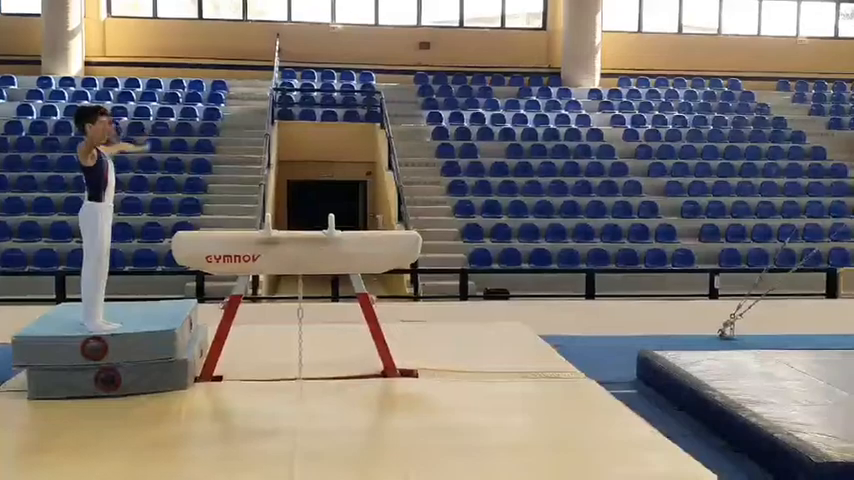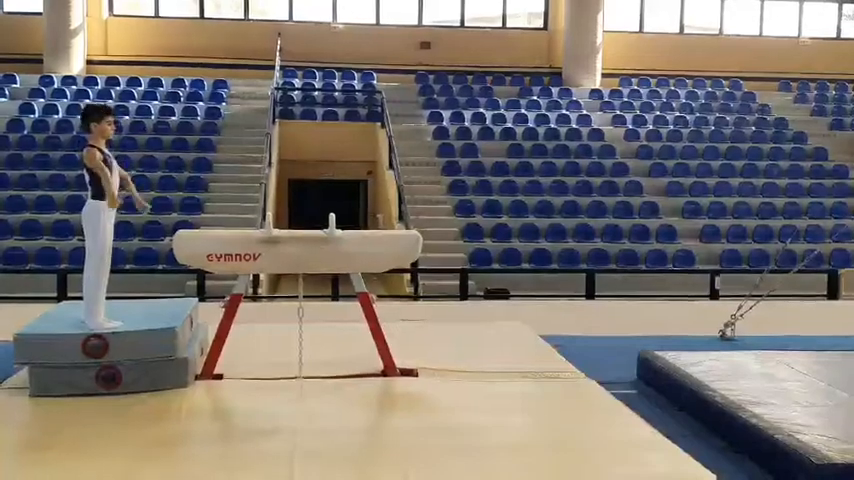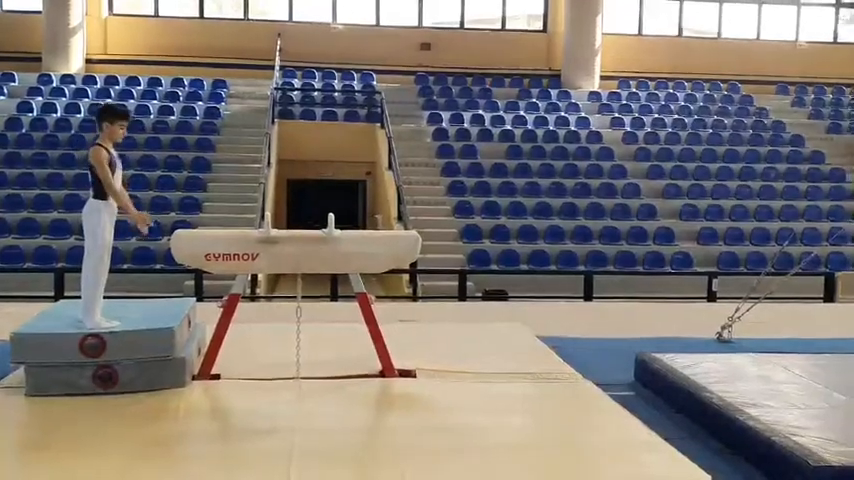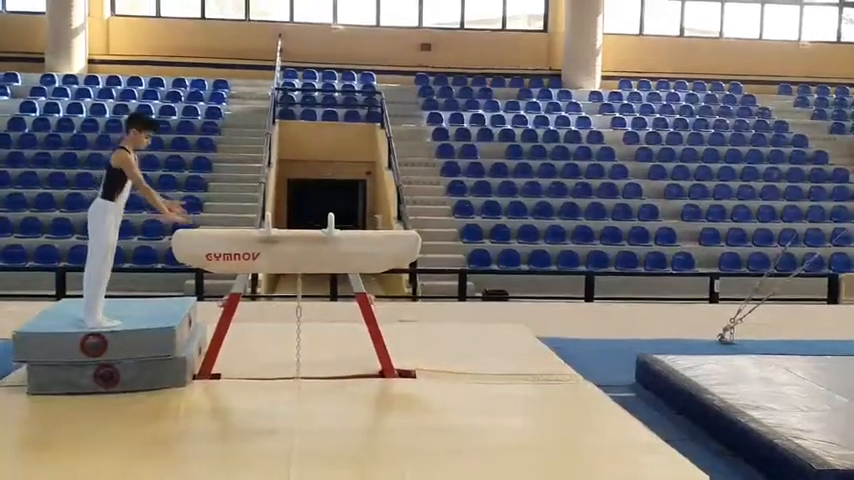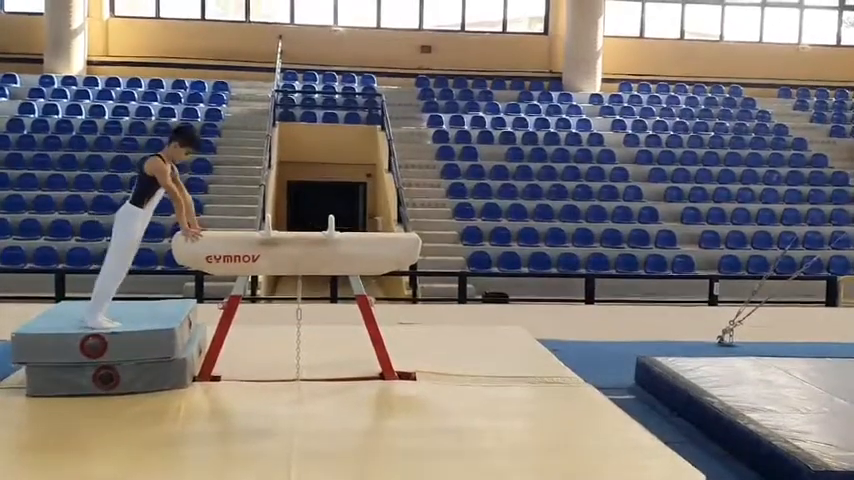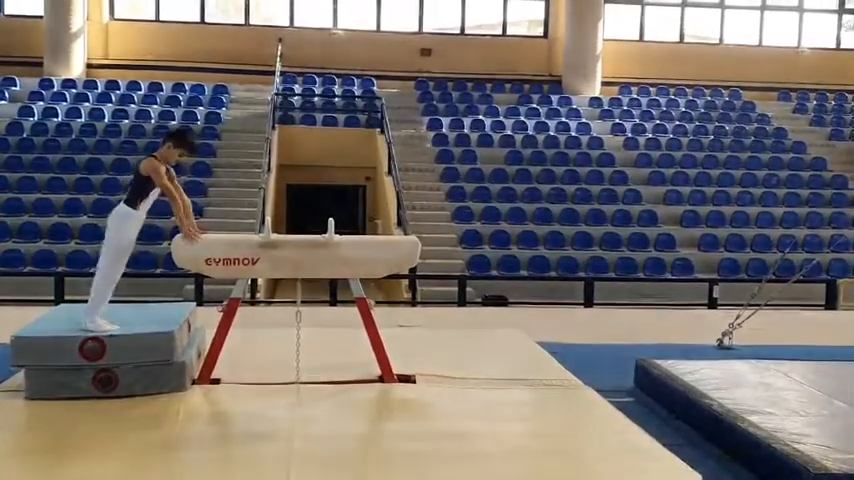
dt=0.4s
person 1, frame 1
left shoulder: (102, 150)
right shoulder: (86, 150)
left elbow: (120, 146)
right elbow: (92, 141)
left wrist: (138, 148)
right wrist: (104, 133)
left hip: (103, 211)
right hip: (95, 212)
left knee: (97, 264)
right knee: (95, 264)
left ankle: (92, 316)
right ankle: (93, 319)
person 1, frame 2
left shoulder: (104, 151)
right shoulder: (91, 152)
left elbow: (122, 175)
right elbow: (102, 171)
left wrist: (136, 197)
right wrist: (111, 194)
left hip: (105, 210)
right hip: (98, 210)
left knee: (99, 264)
right knee: (97, 263)
left ankle: (93, 315)
right ankle: (94, 317)
person 1, frame 3
left shoulder: (111, 152)
right shoulder: (98, 151)
left elbow: (119, 186)
right elbow: (109, 186)
left wrist: (134, 212)
right wrist: (132, 212)
left hip: (107, 210)
right hip: (98, 210)
left knee: (99, 263)
right knee: (96, 263)
left ankle: (91, 314)
right ankle: (91, 317)
person 1, frame 4
left shoulder: (130, 155)
right shoulder: (123, 155)
left elbow: (141, 187)
right elbow: (143, 188)
left wrist: (167, 203)
right wrist: (166, 213)
left hip: (112, 212)
right hip: (105, 211)
left knee: (102, 264)
right knee: (99, 263)
left ankle: (93, 313)
right ankle: (93, 316)
person 1, frame 5
left shoulder: (170, 169)
right shoulder: (157, 164)
left elbow: (185, 196)
right elbow: (175, 197)
left wrist: (194, 225)
right wrist: (184, 228)
left hip: (137, 219)
right hip: (132, 217)
left knee: (118, 266)
right knee: (116, 266)
left ankle: (96, 313)
right ankle: (94, 315)
person 1, frame 6
left shoulder: (166, 169)
right shoulder: (152, 164)
left elbow: (183, 198)
right elbow: (173, 198)
left wrist: (193, 227)
right wrist: (184, 229)
left hip: (132, 220)
right hip: (125, 218)
left knee: (113, 269)
right knee: (109, 267)
left ankle: (94, 316)
right ankle: (91, 317)
